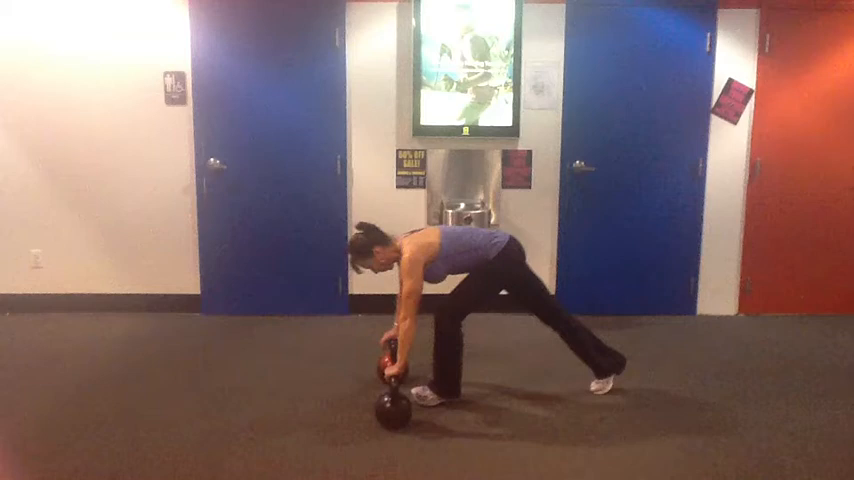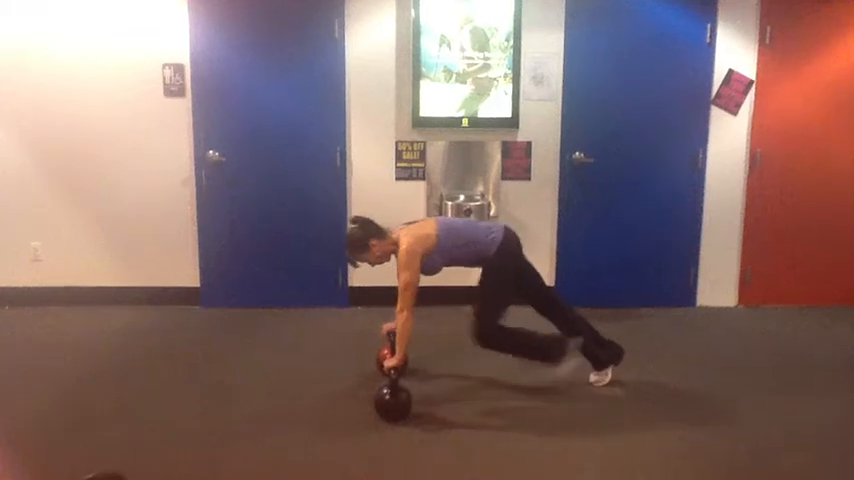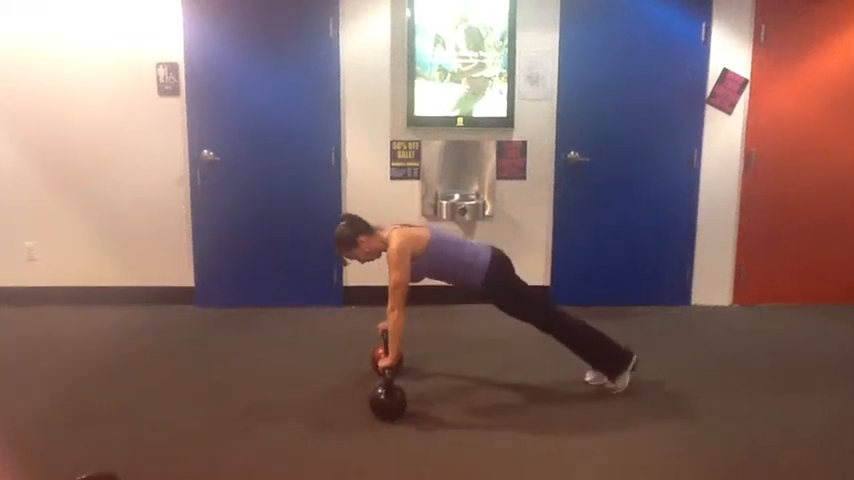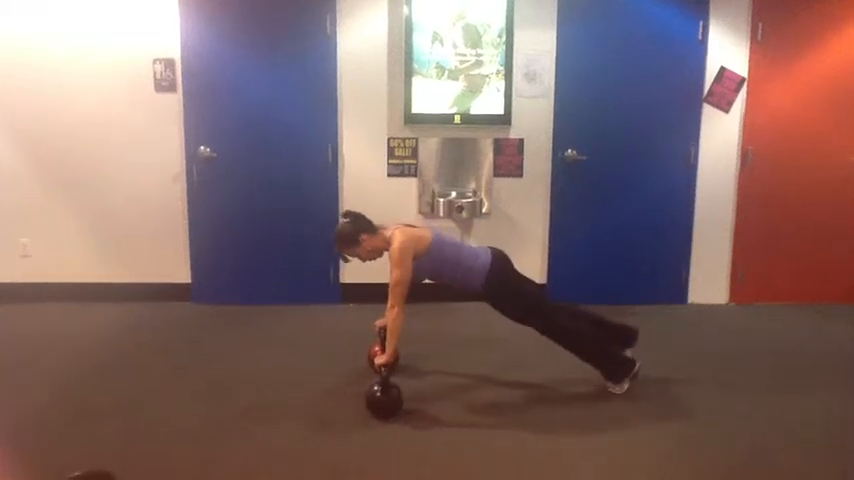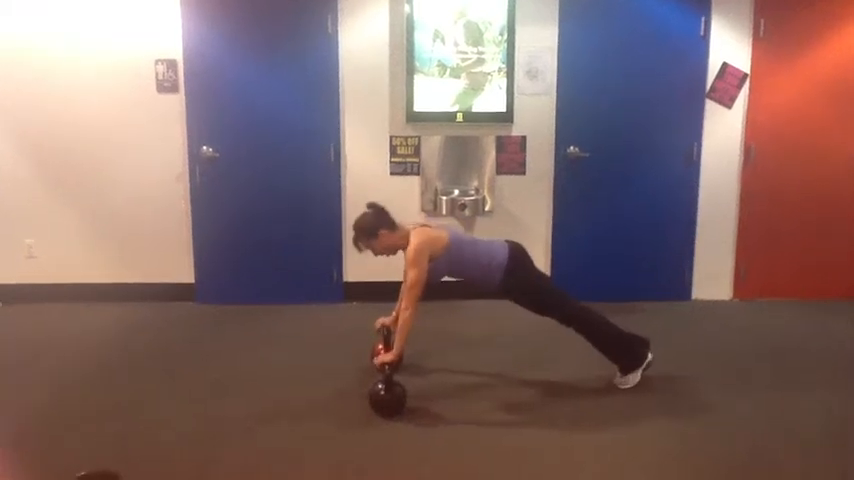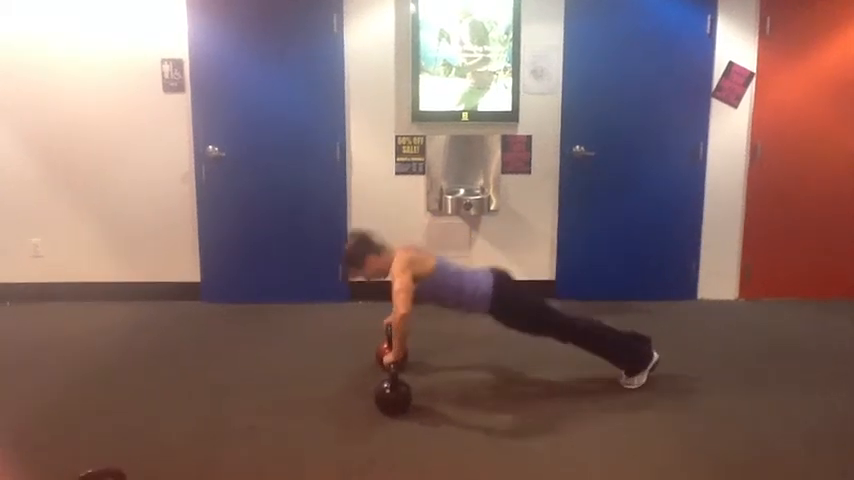
dt=0.3s
person 1, frame 1
left shoulder: (410, 254)
right shoulder: (402, 247)
left elbow: (409, 315)
right elbow: (405, 298)
left wrist: (399, 365)
right wrist: (397, 329)
left hip: (500, 256)
right hip: (505, 252)
left knee: (447, 317)
right knee: (551, 313)
left ankle: (444, 388)
right ankle: (608, 365)
person 1, frame 2
left shoulder: (408, 246)
right shoulder: (400, 238)
left elbow: (406, 306)
right elbow: (405, 294)
left wrist: (398, 357)
right wrist: (397, 323)
left hip: (499, 250)
right hip: (502, 244)
left knee: (486, 331)
right knee: (549, 305)
left ankle: (558, 350)
right ankle: (605, 356)
person 1, frame 3
left shoulder: (397, 246)
right shoulder: (393, 236)
left elbow: (396, 306)
left wrist: (392, 357)
right wrist: (392, 323)
left hip: (490, 272)
right hip: (488, 264)
left knee: (546, 318)
right knee: (544, 313)
left ankle: (618, 361)
right ankle: (606, 361)
person 1, frame 4
left shoulder: (399, 245)
right shoulder: (394, 235)
left elbow: (396, 305)
left wrist: (388, 354)
right wrist: (388, 320)
left hip: (490, 276)
right hip: (489, 266)
left knee: (547, 319)
right knee: (548, 310)
left ankle: (620, 369)
right ankle: (621, 337)
person 1, frame 5
left shoulder: (417, 245)
right shoulder: (411, 237)
left elbow: (411, 305)
right elbow: (409, 284)
left wrist: (395, 352)
right wrist: (393, 317)
left hip: (509, 269)
right hip: (505, 261)
left knee: (565, 311)
right knee: (564, 309)
left ankle: (634, 358)
right ankle: (633, 348)
person 1, frame 6
left shoulder: (399, 264)
right shoulder: (400, 255)
left elbow: (404, 311)
left wrist: (396, 353)
right wrist: (395, 318)
left hip: (495, 296)
right hip: (492, 286)
left knee: (560, 328)
right knee: (560, 325)
left ankle: (639, 358)
right ankle: (636, 349)
